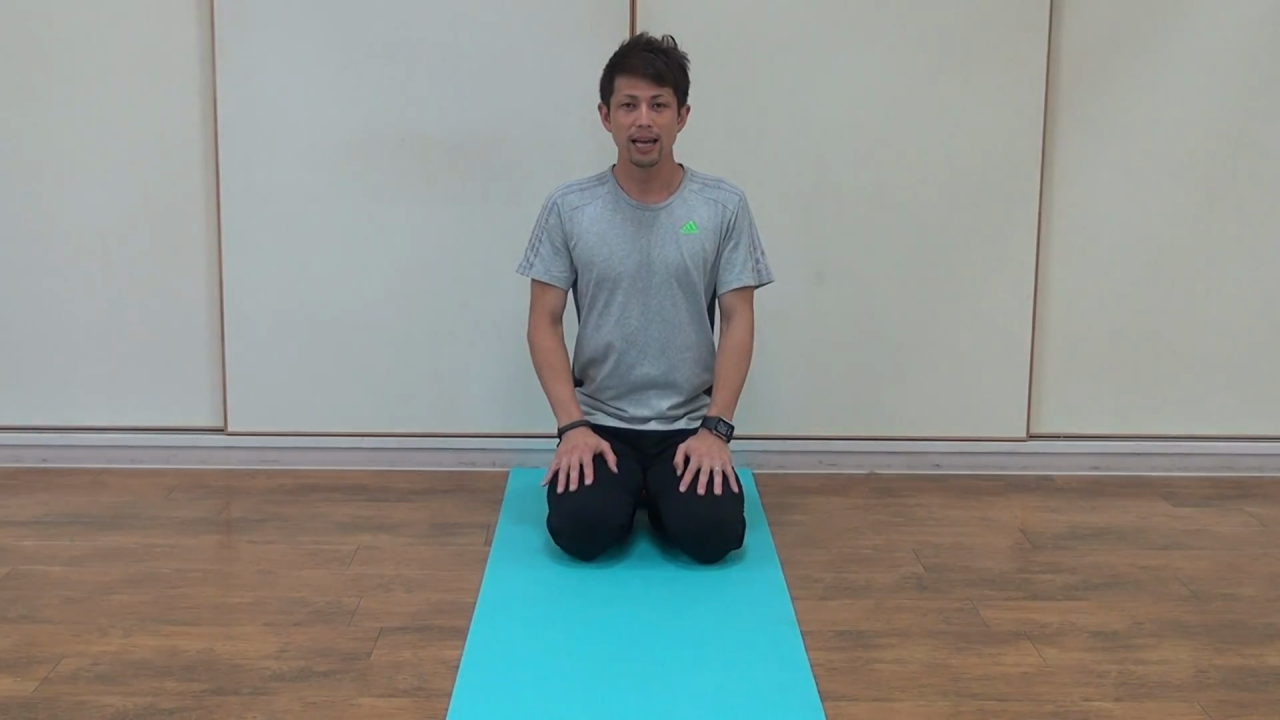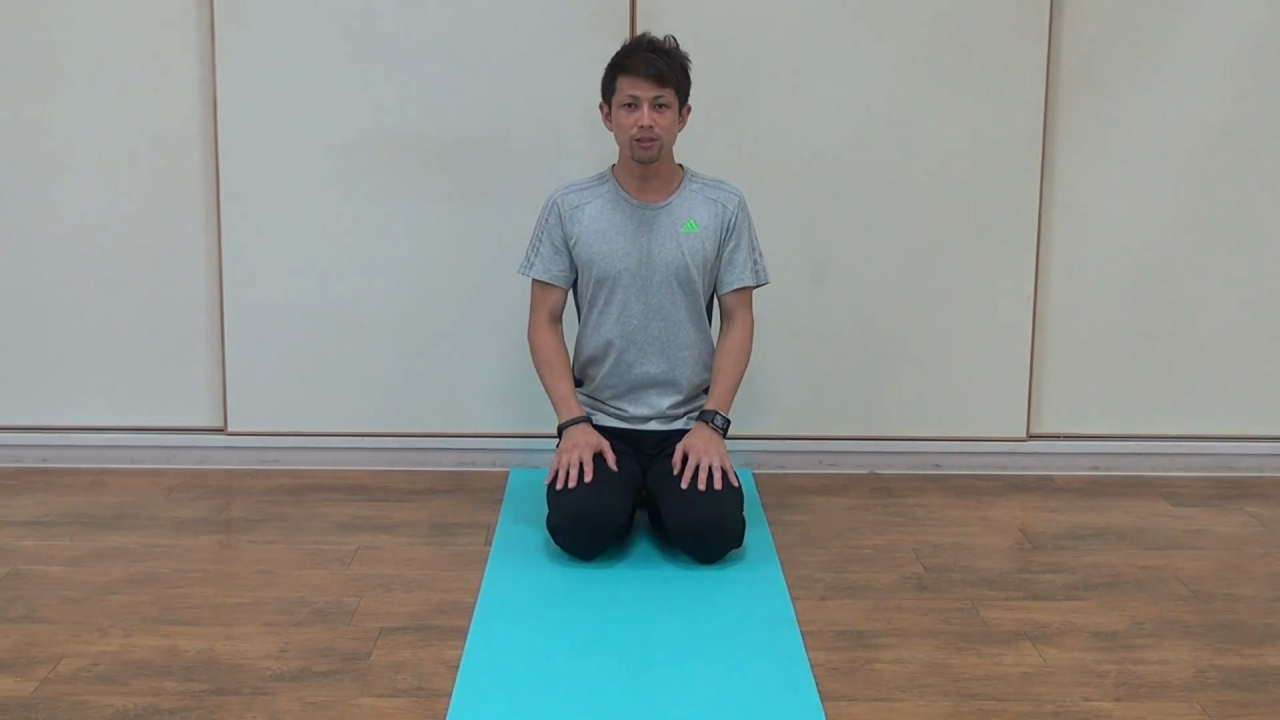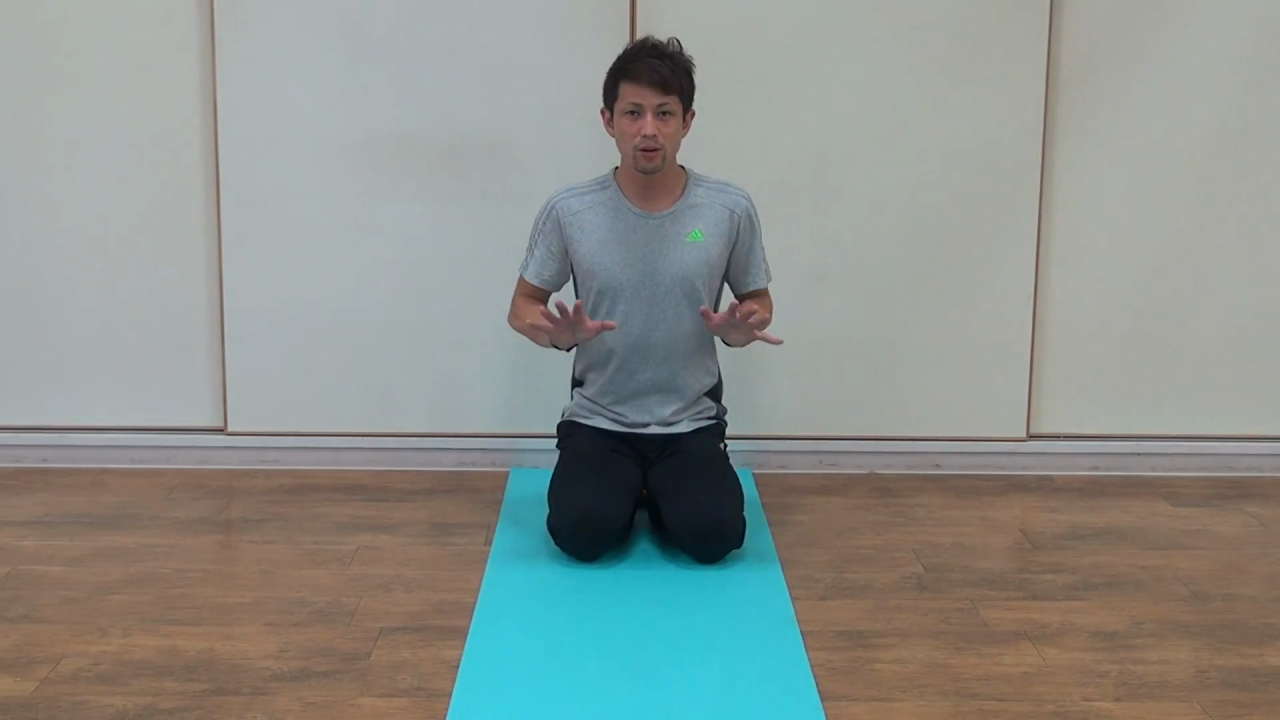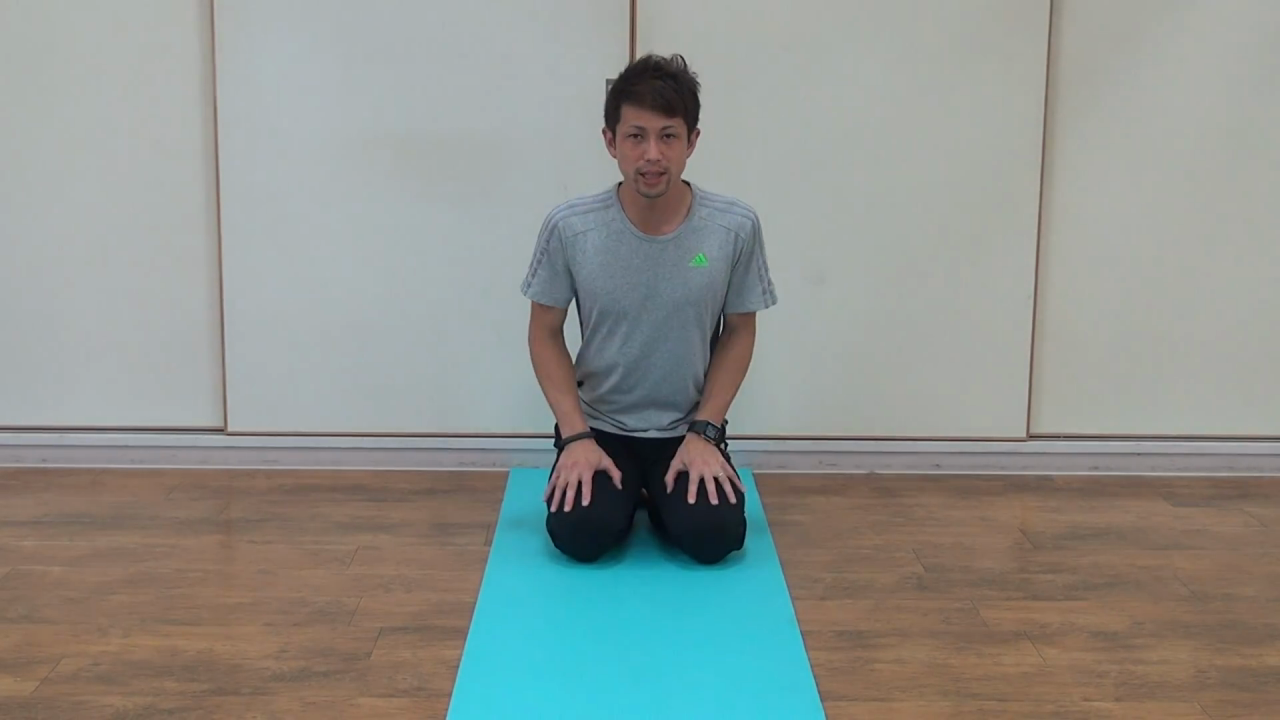
dt=0.4s
person 1, frame 1
left shoulder: (724, 206)
right shoulder: (567, 208)
left elbow: (737, 322)
right elbow: (544, 323)
left wrist: (716, 427)
right wrist: (572, 425)
left hip: (689, 422)
right hip: (599, 420)
left knee: (712, 534)
right knee: (580, 531)
left ankle: (659, 496)
right ankle: (626, 493)
person 1, frame 2
left shoulder: (724, 207)
right shoulder: (568, 207)
left elbow: (738, 322)
right elbow: (544, 322)
left wrist: (712, 420)
right wrist: (573, 420)
left hip: (688, 424)
right hip: (600, 421)
left knee: (711, 534)
right knee: (581, 531)
left ankle: (658, 496)
right ankle: (626, 493)
person 1, frame 3
left shoulder: (732, 209)
right shoulder: (566, 211)
left elbow: (757, 299)
right elbow: (523, 305)
left wrist: (743, 323)
right wrist: (558, 332)
left hip: (690, 422)
right hip: (599, 421)
left knee: (713, 535)
right knee: (581, 533)
left ankle: (660, 495)
right ankle: (626, 493)
person 1, frame 4
left shoulder: (736, 227)
right shoulder: (568, 227)
left elbow: (738, 333)
right elbow: (545, 334)
left wrist: (704, 431)
right wrist: (576, 435)
left hip: (688, 428)
right hip: (600, 425)
left knee: (713, 536)
right knee: (580, 534)
left ankle: (660, 497)
right ankle: (626, 496)
